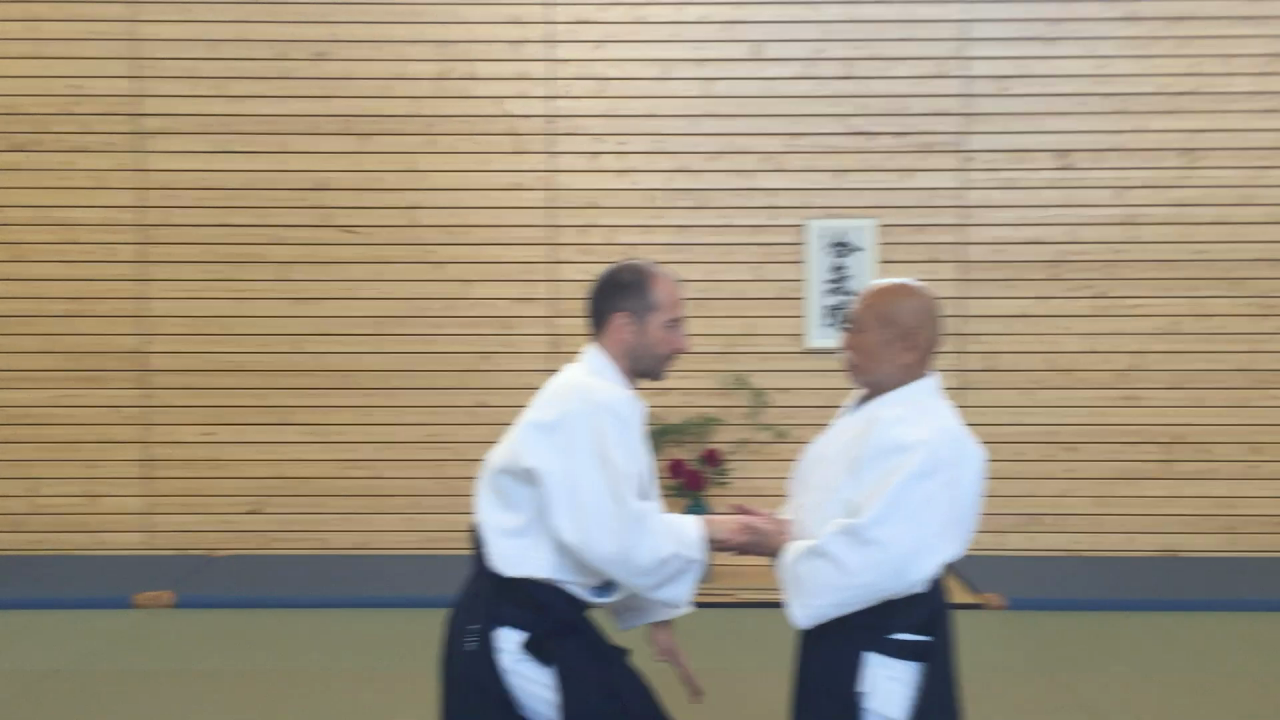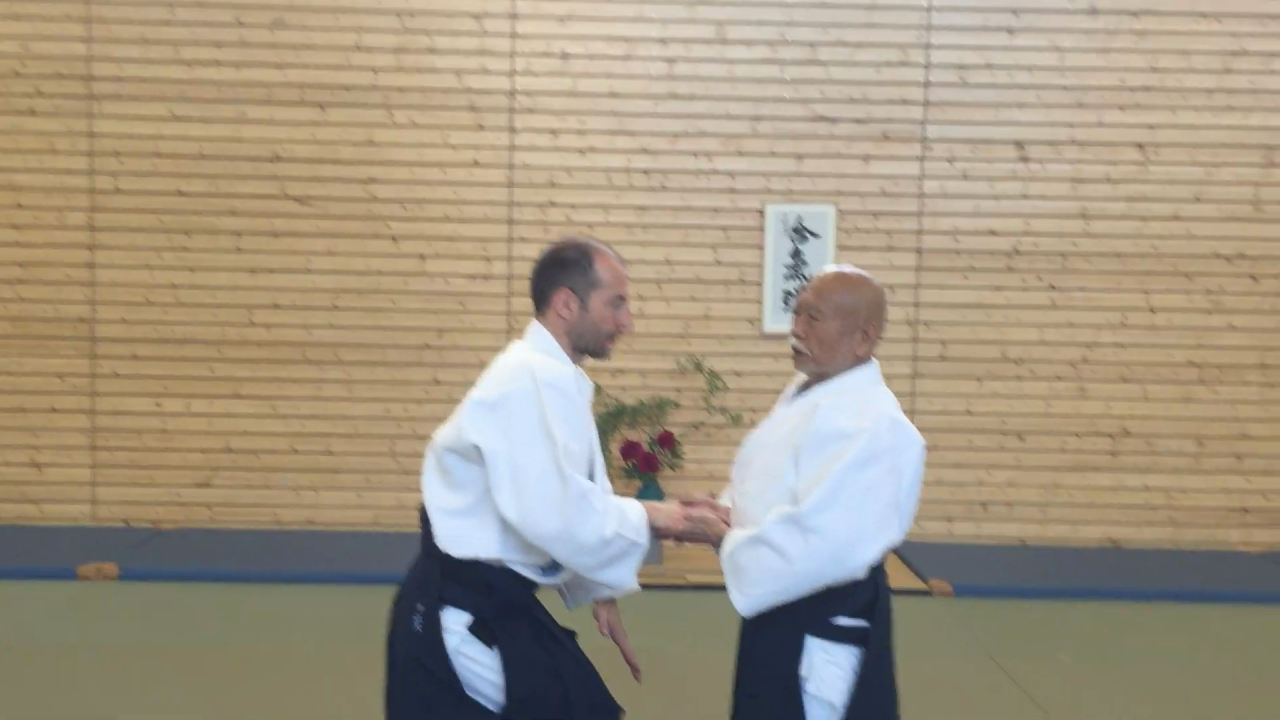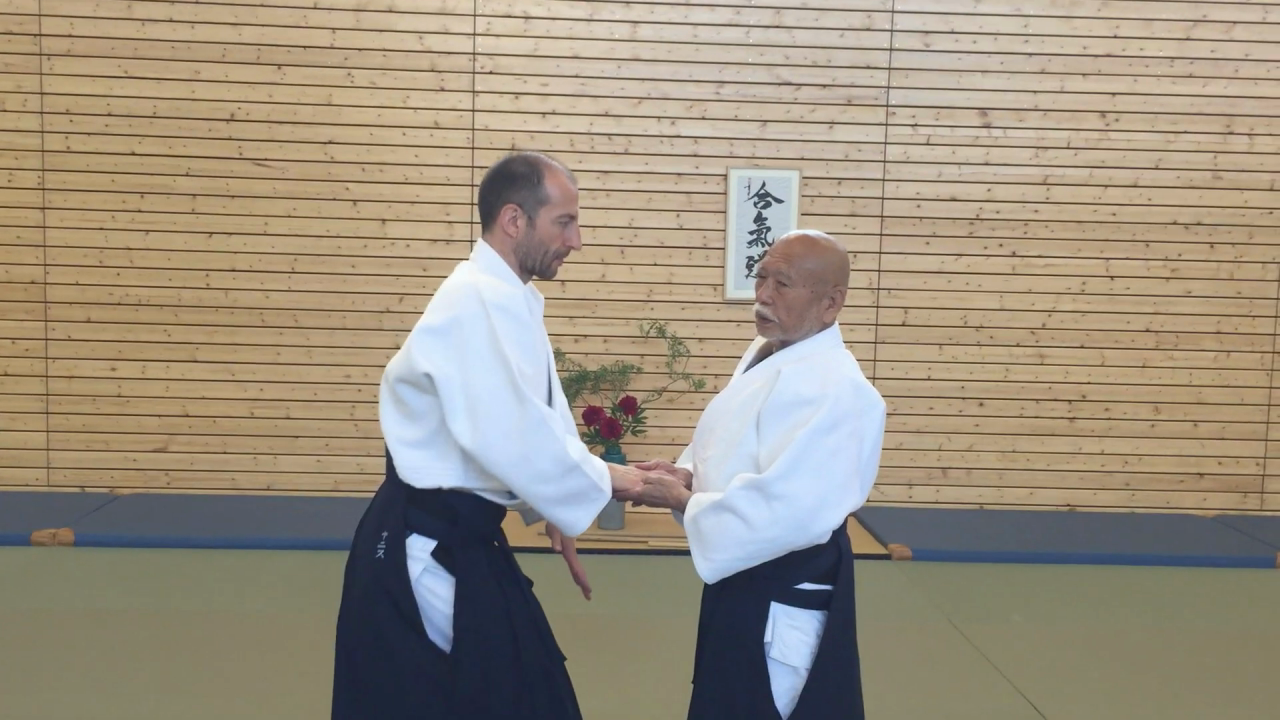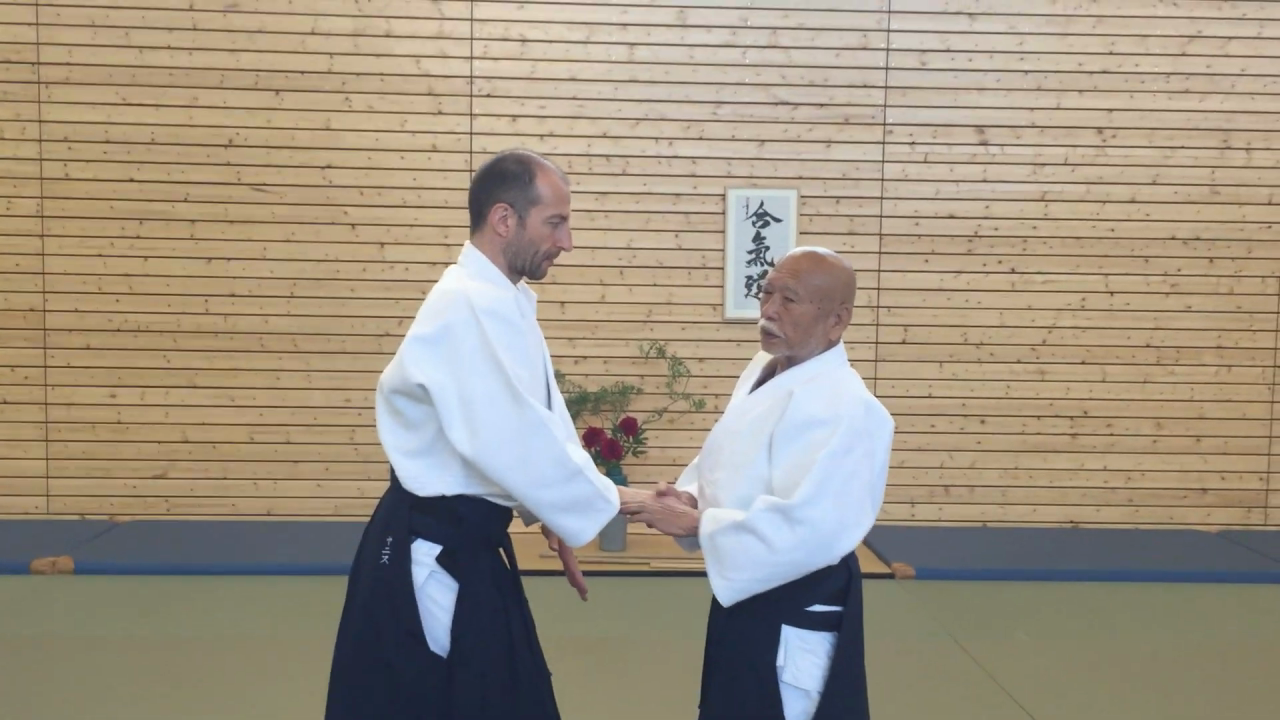
dt=0.5s
person 1, frame 1
left shoulder: (607, 399)
right shoulder: (587, 401)
left elbow: (627, 522)
right elbow: (611, 537)
left wrist: (654, 614)
right wrist: (701, 531)
left hip: (546, 626)
right hip: (516, 640)
person 1, frame 2
left shoulder: (554, 378)
right shoulder: (531, 380)
left elbow: (577, 498)
right elbow: (552, 517)
left wrist: (599, 592)
right wrist: (645, 518)
left hip: (492, 610)
right hip: (462, 620)
person 1, frame 3
left shoulder: (506, 300)
right shoulder: (481, 301)
left elbow: (532, 423)
right elbow: (513, 439)
left wrist: (554, 513)
right wrist: (604, 476)
left hip: (455, 541)
right hip: (425, 550)
person 1, frame 4
left shoulder: (505, 298)
right shoulder: (472, 304)
left elbow: (537, 425)
right elbow: (518, 440)
left wrist: (553, 521)
right wrist: (615, 499)
left hip: (467, 545)
right hip: (432, 555)
person 2, frame 1
left shoulder: (930, 437)
right shoulder: (868, 406)
left elbow: (882, 559)
left wrist: (782, 546)
right wrist: (786, 526)
left hip: (886, 645)
right hip: (840, 628)
person 2, frame 2
left shoulder: (870, 424)
right shoulder: (808, 391)
left elbow: (826, 547)
left wrist: (724, 535)
right wrist: (729, 510)
left hip: (826, 626)
right hip: (782, 613)
person 2, frame 3
left shoulder: (833, 388)
right shoulder: (767, 352)
left elbow: (787, 510)
left wrist: (683, 499)
right wrist: (689, 475)
left hip: (789, 591)
right hip: (746, 574)
person 2, frame 4
left shoulder: (840, 406)
right shoulder: (764, 372)
left elbow: (807, 527)
left wrist: (696, 522)
right wrist: (690, 497)
left hip: (799, 613)
right hip: (751, 596)
